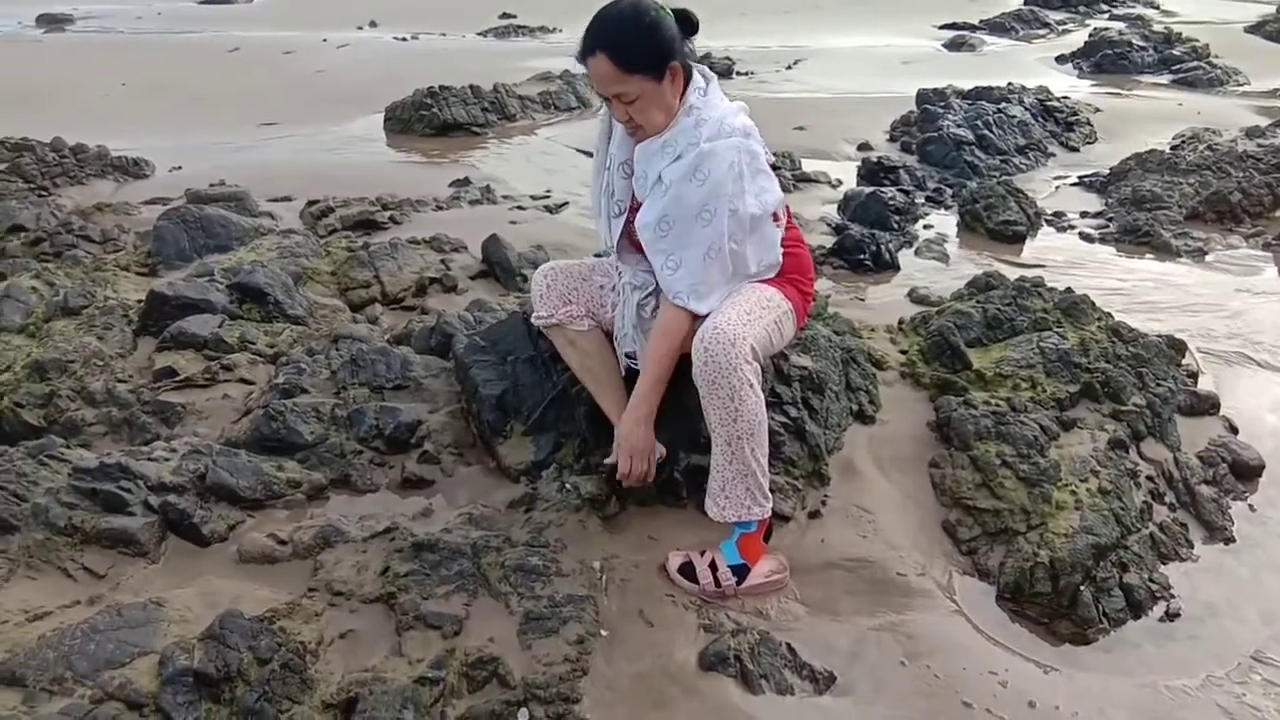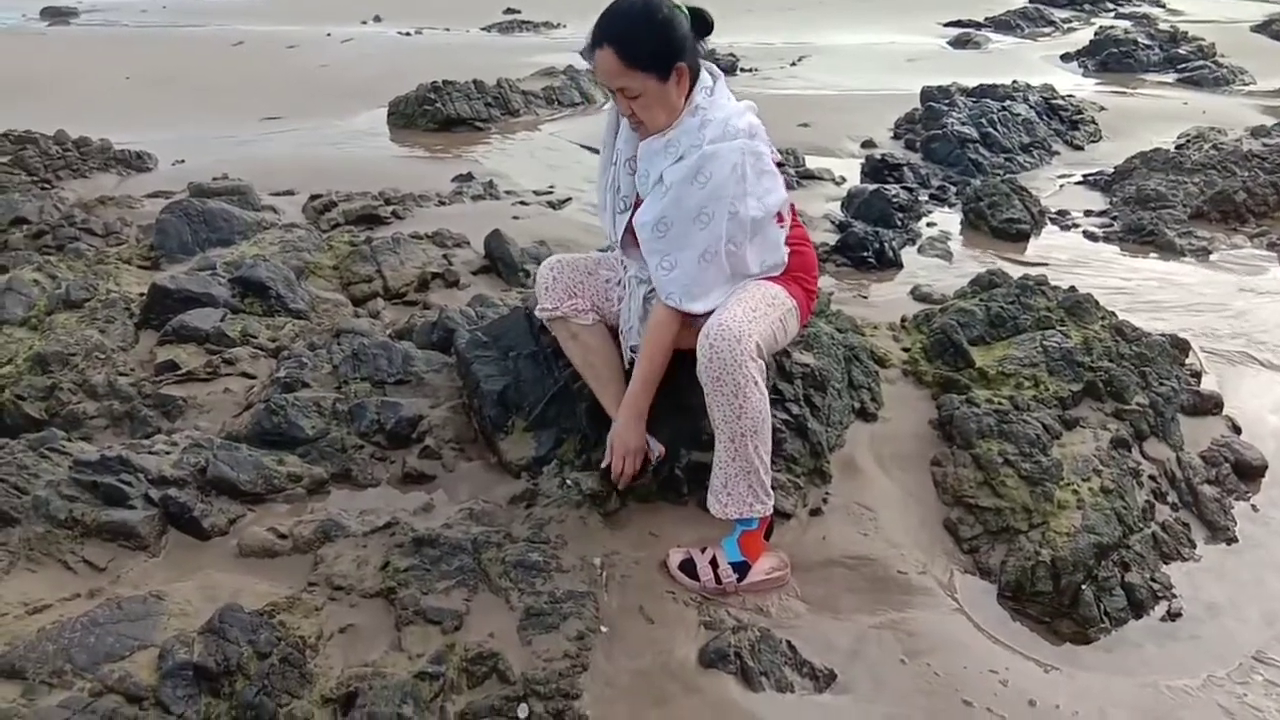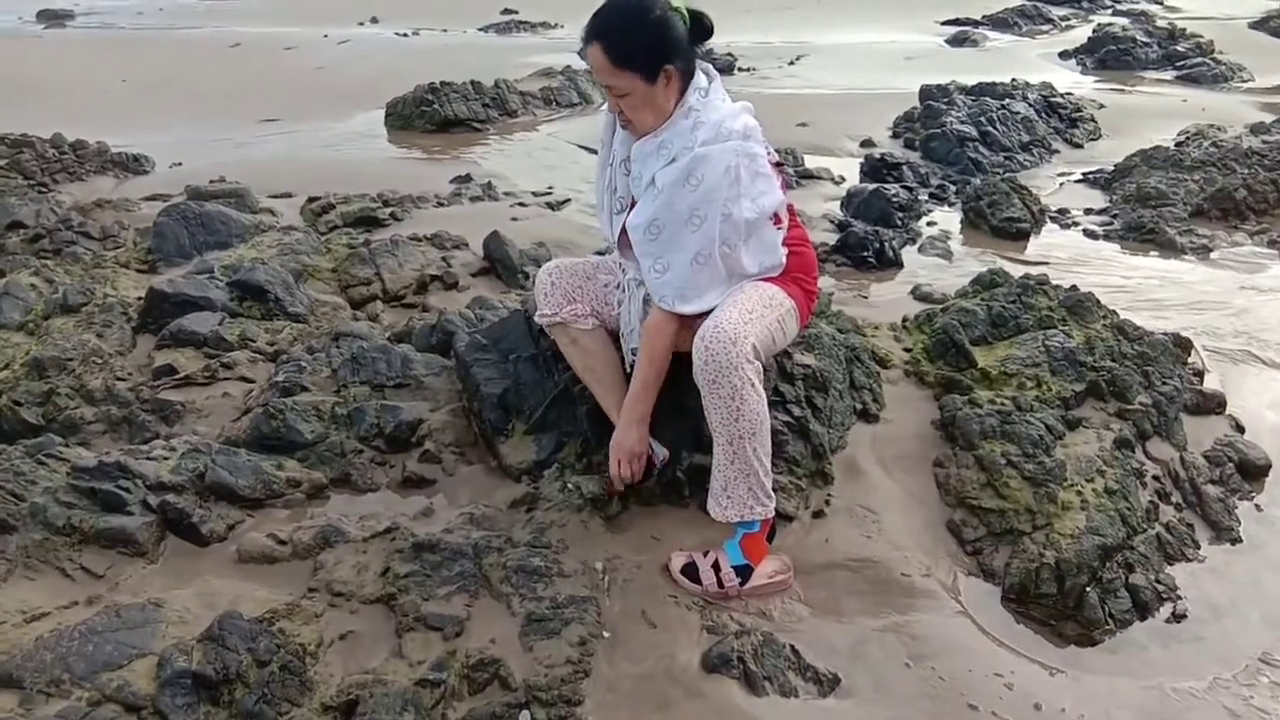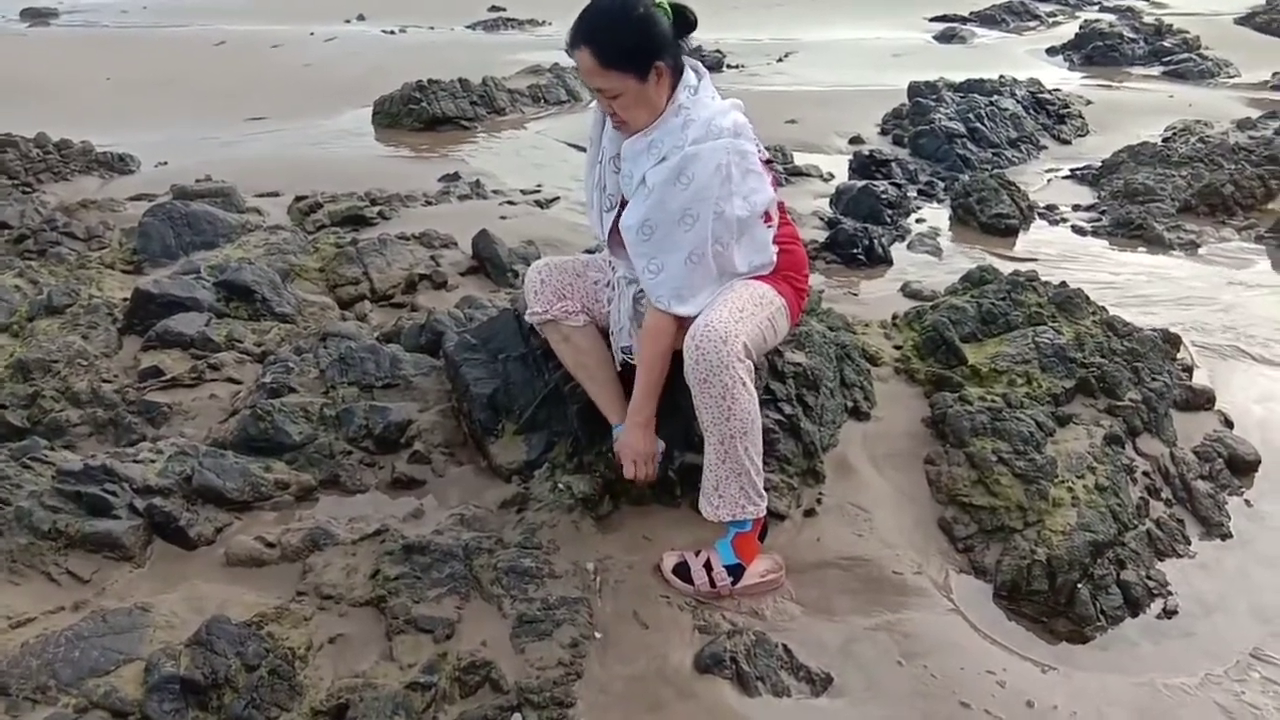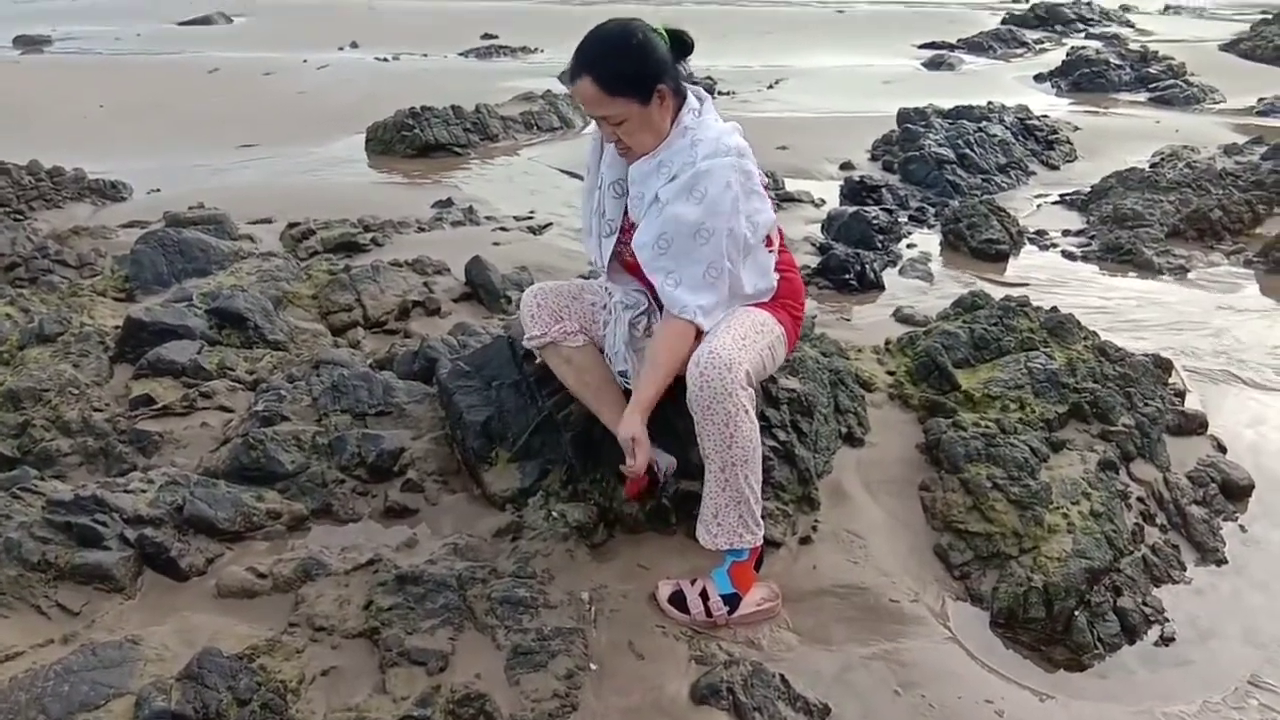
dt=0.3s
person 1, frame 1
left shoulder: (716, 150)
right shoulder: (634, 116)
left elbow: (685, 298)
right elbow: (627, 226)
left wrist: (639, 417)
left hip: (759, 277)
right hip: (662, 270)
left knee: (720, 342)
right knee: (553, 287)
left ankle: (750, 536)
right ankle: (635, 445)
person 1, frame 2
left shoulder: (719, 150)
right shoulder: (644, 112)
left elbow: (679, 298)
right elbow: (642, 239)
left wrist: (631, 417)
left hip: (764, 276)
right hip: (669, 269)
left knee: (726, 339)
right knee: (558, 279)
left ankle: (751, 533)
right ankle: (636, 446)
person 1, frame 3
left shoulder: (713, 152)
right shoulder: (646, 110)
left elbow: (674, 299)
right elbow: (647, 250)
left wrist: (633, 421)
left hip: (762, 276)
right hip: (671, 269)
left knee: (721, 340)
right knee: (556, 285)
left ankle: (753, 535)
right ankle: (640, 448)
person 1, frame 4
left shoulder: (704, 149)
right shoulder: (635, 110)
left elbow: (671, 298)
right elbow: (632, 235)
left wrist: (641, 421)
left hip: (753, 273)
right hip: (658, 268)
left knee: (710, 340)
right knee: (546, 284)
left ankle: (745, 535)
right ankle: (627, 437)
person 1, frame 5
left shoulder: (710, 166)
right shoulder: (627, 137)
left elbow: (689, 308)
right elbow: (620, 244)
left wrist: (637, 410)
right wrist: (587, 324)
left hip: (747, 301)
right hip: (651, 294)
left knee: (715, 368)
right knee: (542, 306)
left ankle: (742, 564)
right ankle: (641, 453)
